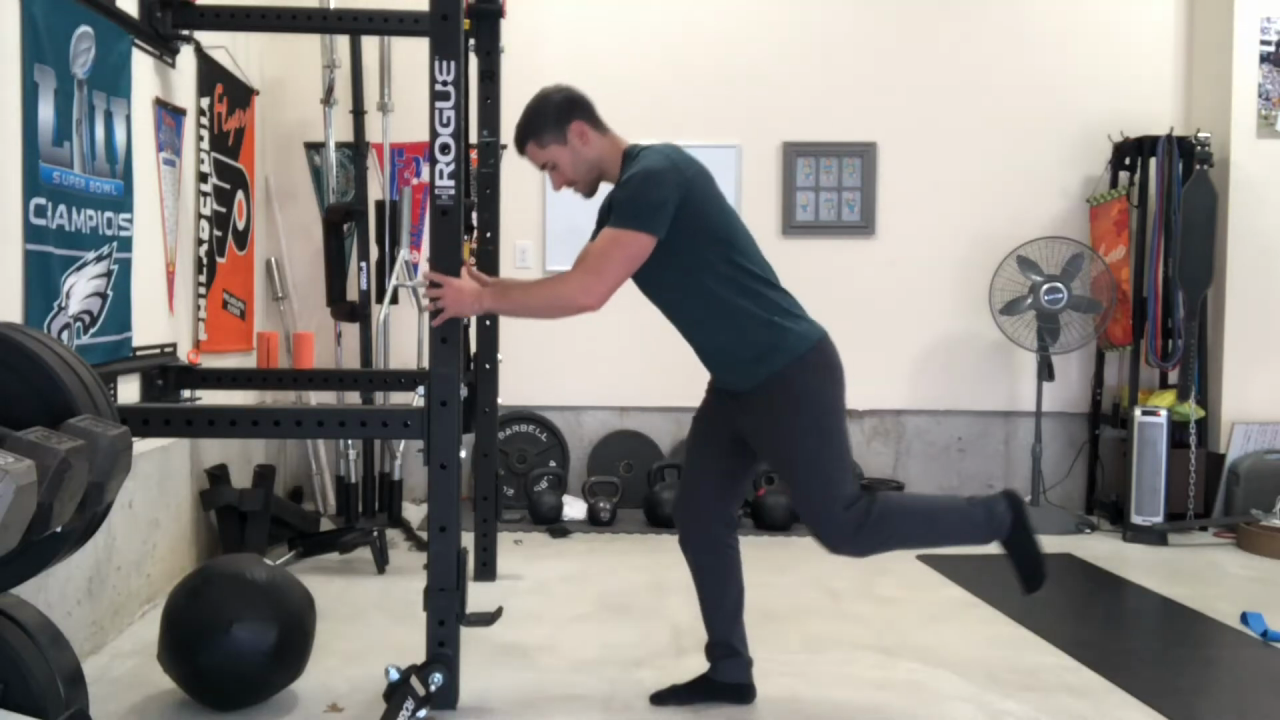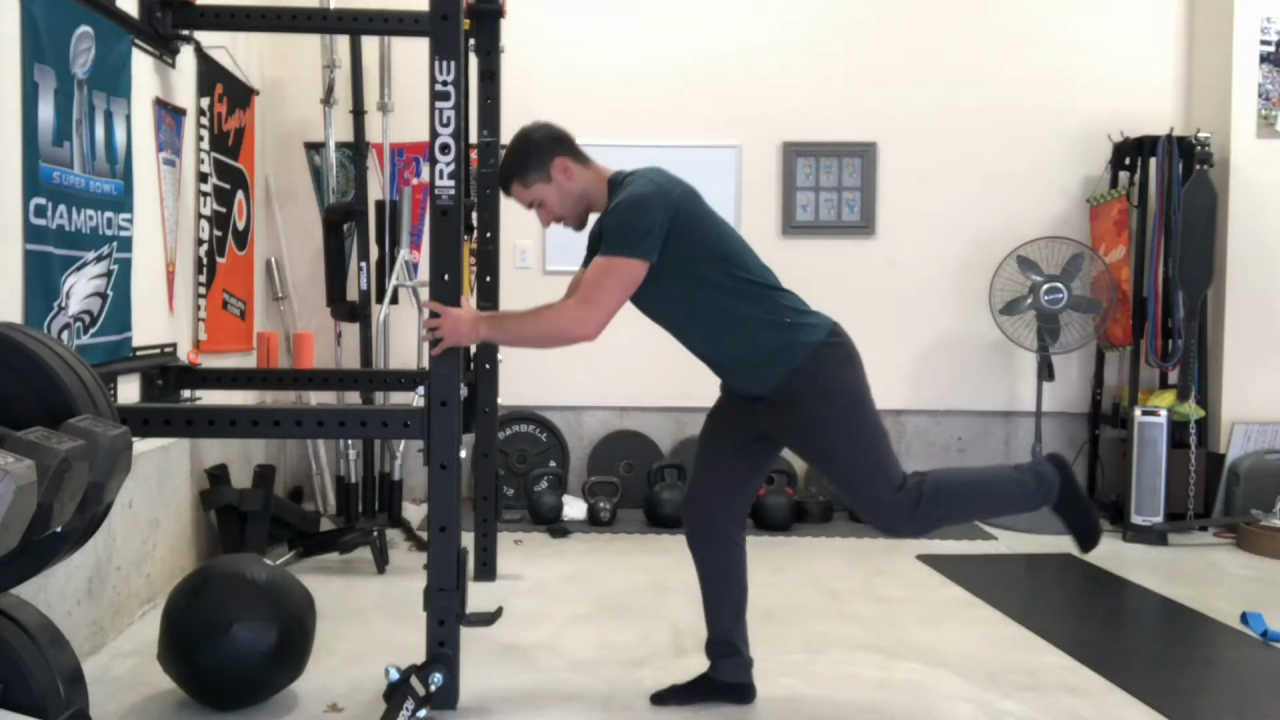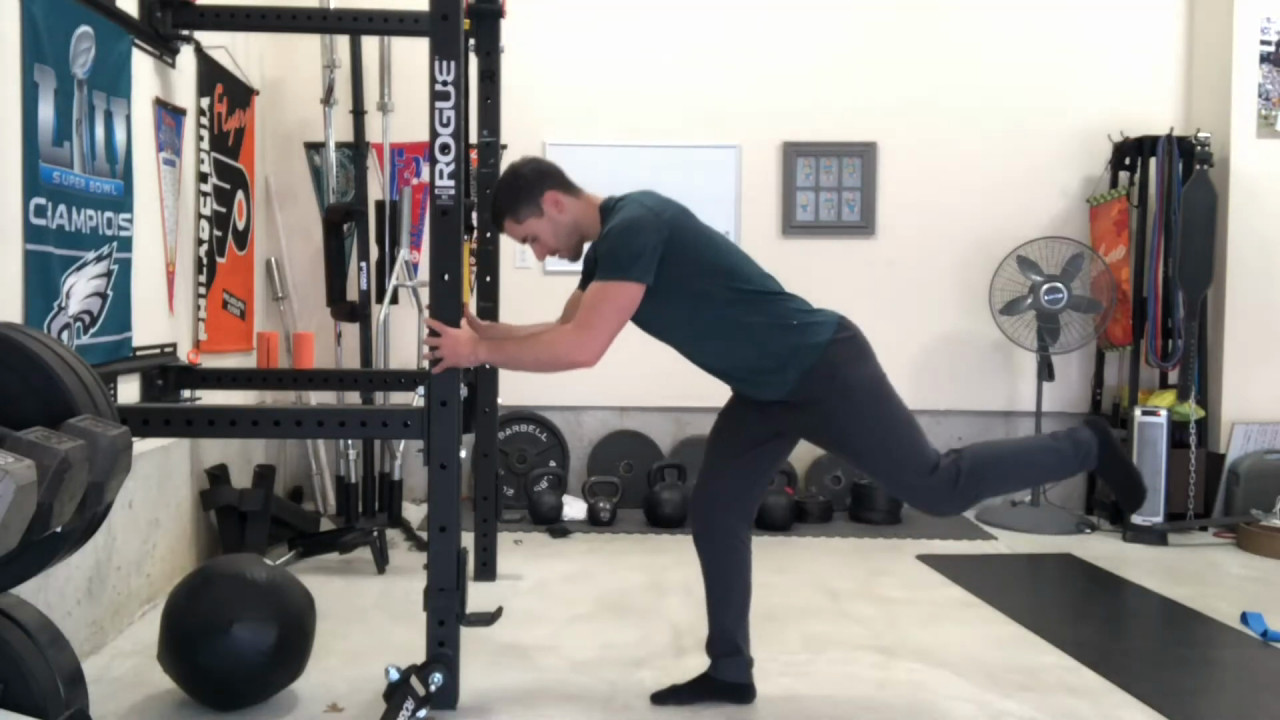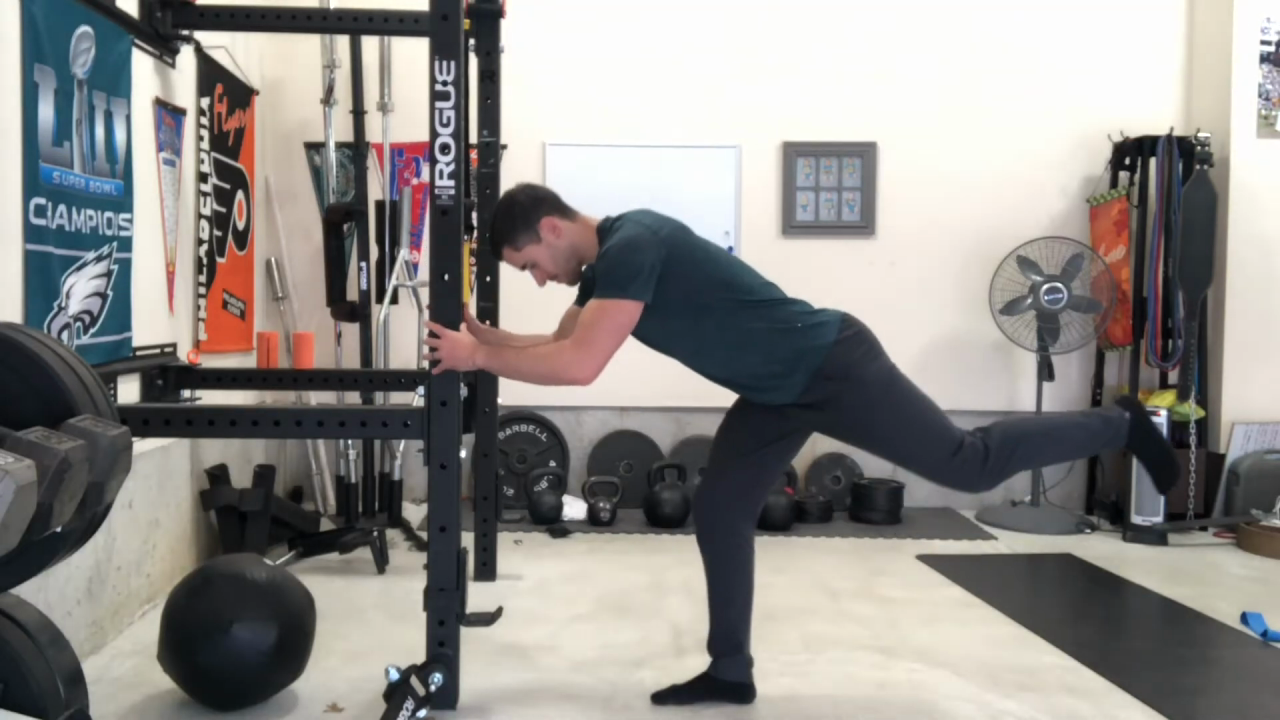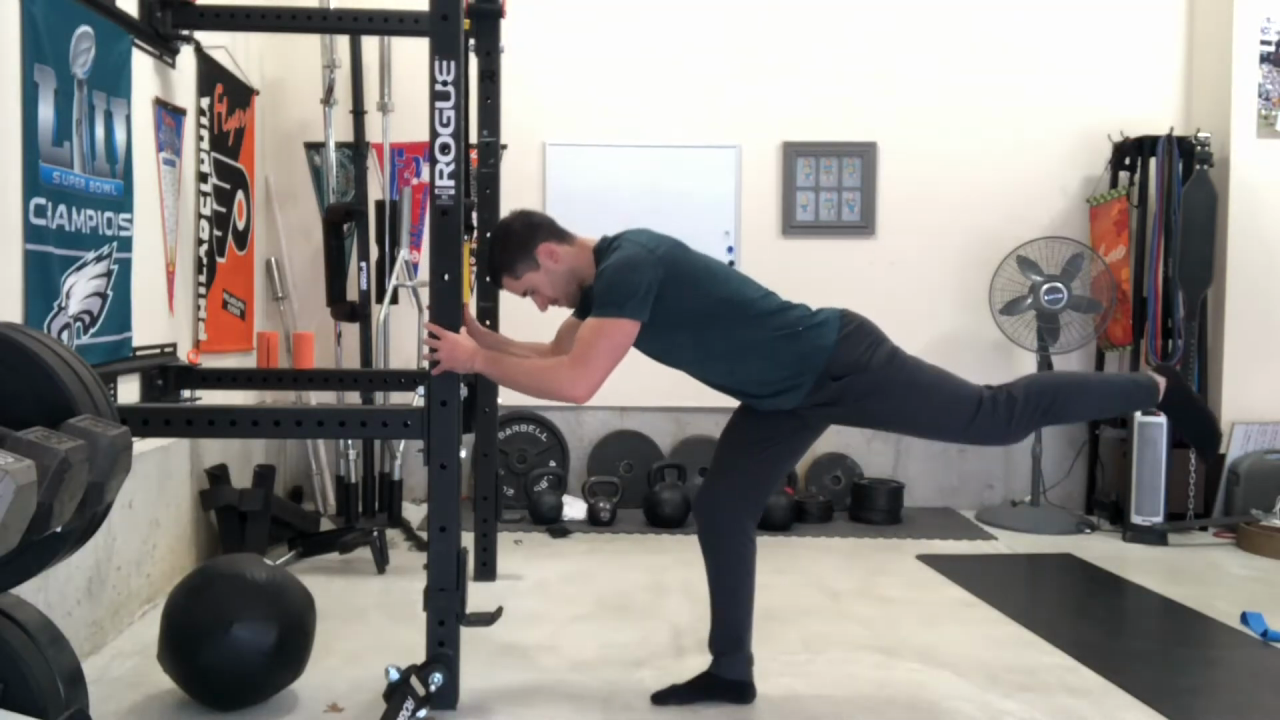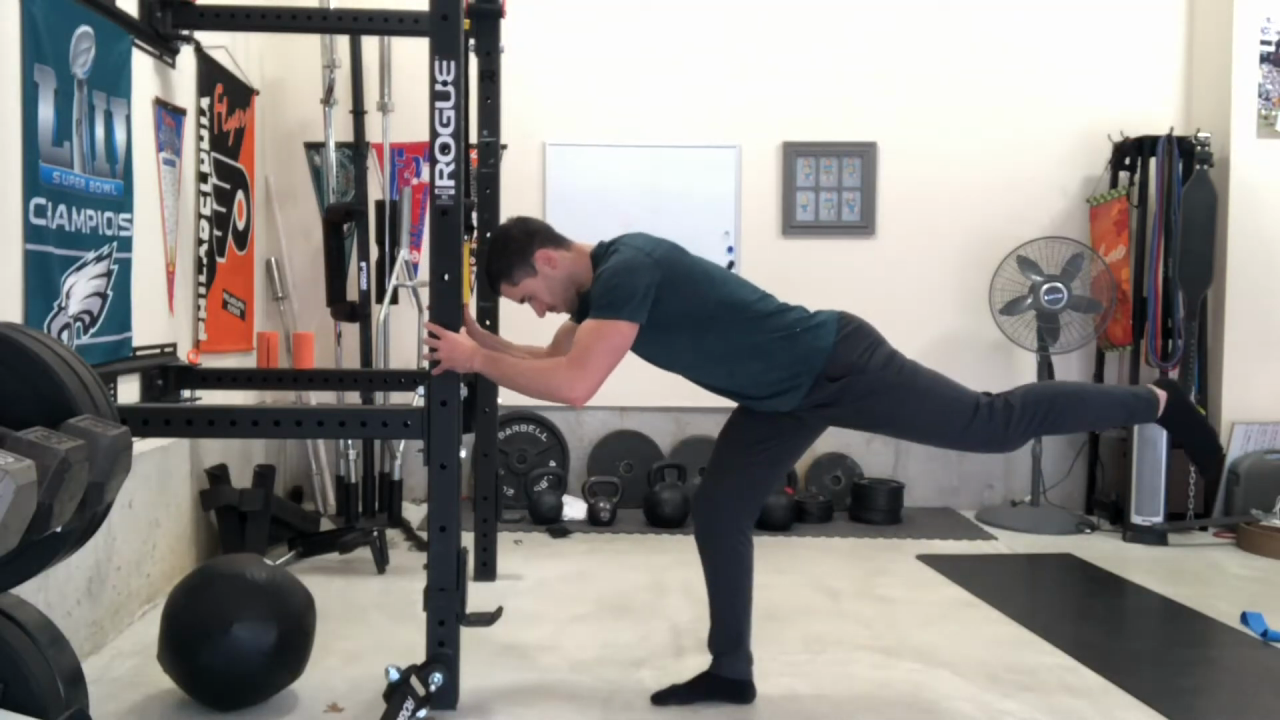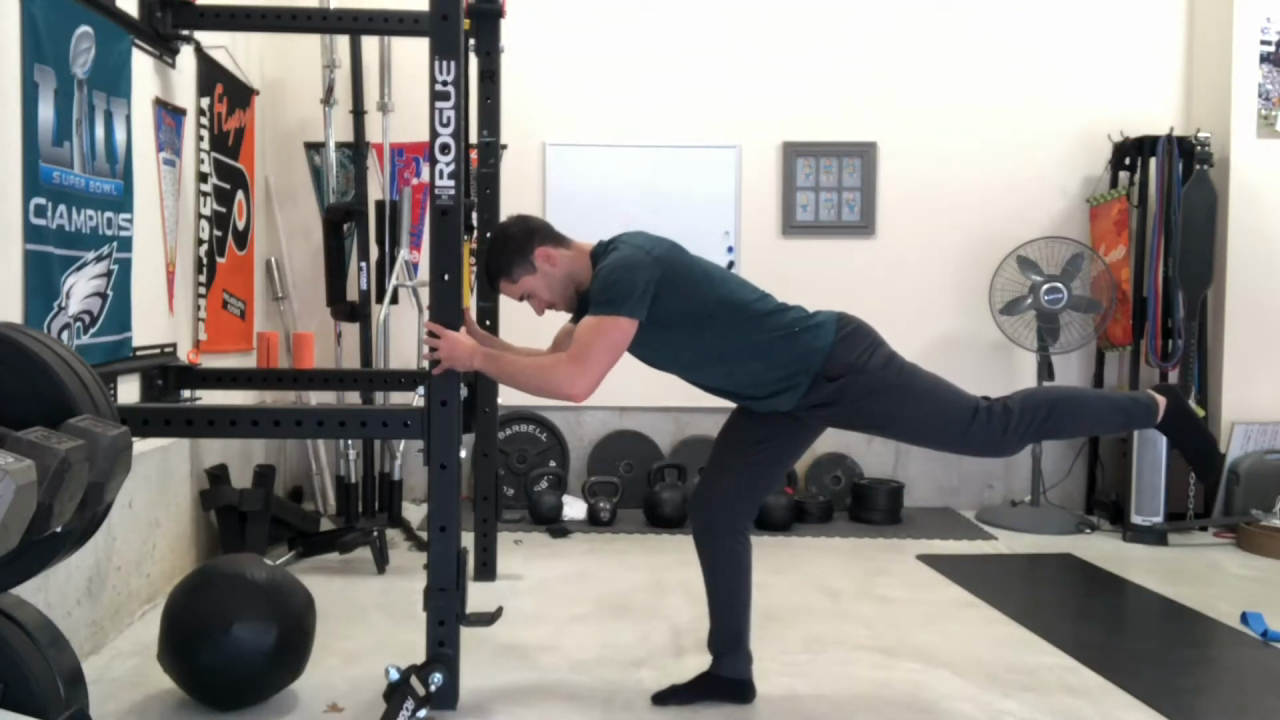
dt=0.3s
person 1, frame 1
left shoulder: (655, 176)
right shoulder: (626, 197)
left elbow: (586, 293)
right elbow: (578, 287)
left wrist: (483, 300)
right wrist: (489, 289)
left hip: (791, 371)
right hip: (739, 381)
left knee: (844, 526)
right knee: (700, 518)
left ankle: (998, 518)
right ankle: (729, 671)
person 1, frame 2
left shoulder: (642, 202)
right shoulder: (615, 225)
left elbow: (583, 322)
right elbow: (572, 311)
left wrist: (482, 330)
right wrist: (482, 318)
left hip: (809, 370)
right hip: (755, 383)
left knee: (894, 509)
right knee: (708, 516)
left ankle: (1045, 483)
right ankle: (729, 670)
person 1, frame 3
left shoulder: (634, 226)
right shoulder: (608, 249)
left elbow: (582, 348)
right elbow: (564, 333)
left wrist: (478, 352)
right wrist: (482, 330)
left hip: (823, 367)
right hip: (769, 385)
left knee: (937, 488)
right knee: (714, 512)
left ankle: (1087, 446)
right ankle: (730, 670)
person 1, frame 4
left shoulder: (633, 245)
right shoulder: (607, 266)
left elbow: (580, 365)
right elbow: (560, 346)
left wrist: (477, 358)
right wrist: (483, 334)
left hip: (832, 366)
right hip: (778, 389)
left knee: (963, 463)
right knee: (718, 510)
left ankle: (1117, 424)
right ankle: (730, 670)
person 1, frame 5
left shoulder: (629, 267)
right shoulder: (607, 281)
left elbow: (576, 384)
right elbow: (558, 357)
left wrist: (476, 361)
right wrist: (482, 339)
left hip: (841, 364)
right hip: (789, 392)
left knee: (998, 417)
right knee: (721, 512)
left ankle: (1154, 389)
right ankle: (731, 670)
person 1, frame 6
left shoulder: (627, 270)
right shoulder: (603, 286)
left elbow: (574, 386)
right elbow: (555, 361)
left wrist: (476, 360)
right wrist: (480, 341)
left hip: (838, 365)
right hip: (786, 395)
left knee: (994, 424)
right knee: (718, 512)
left ankle: (1156, 403)
right ankle: (731, 670)
person 1, frame 7
left shoulder: (627, 266)
right shoulder: (602, 289)
left elbow: (574, 382)
right elbow: (556, 365)
left wrist: (476, 358)
right wrist: (479, 341)
left hip: (836, 366)
right hip: (784, 397)
left knee: (991, 429)
right knee: (715, 512)
left ankle: (1156, 408)
right ankle: (731, 670)
